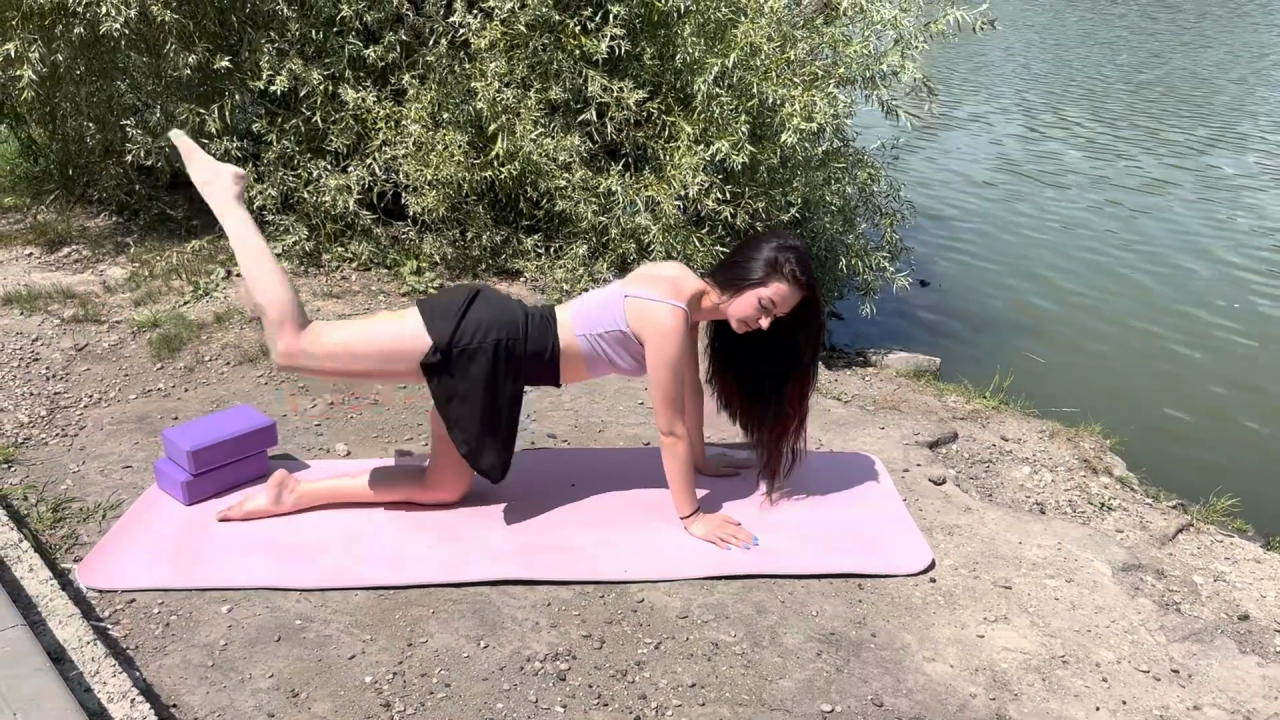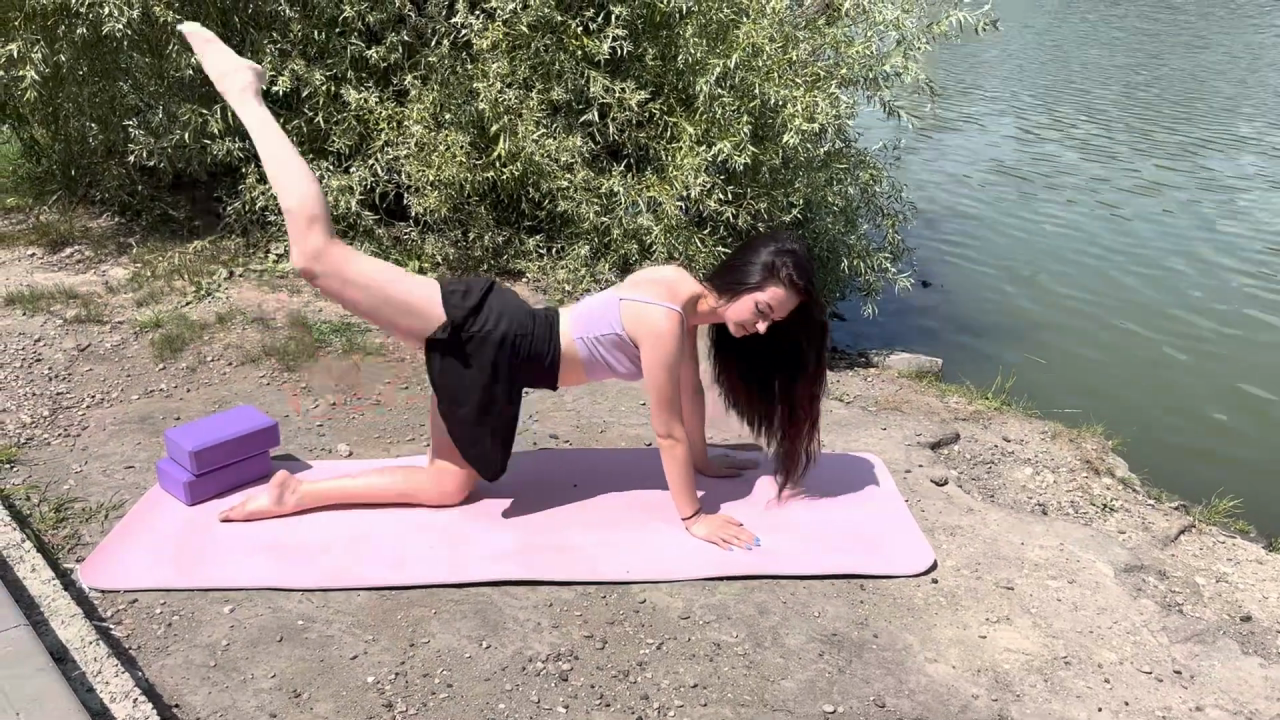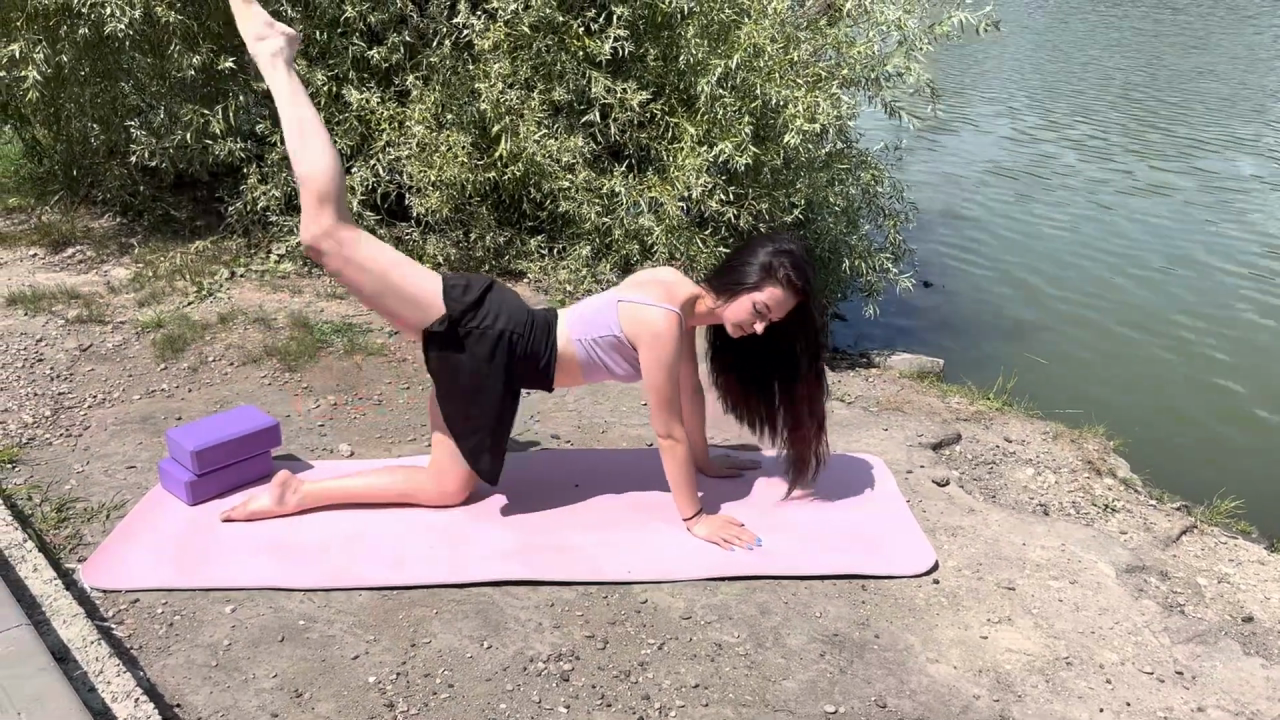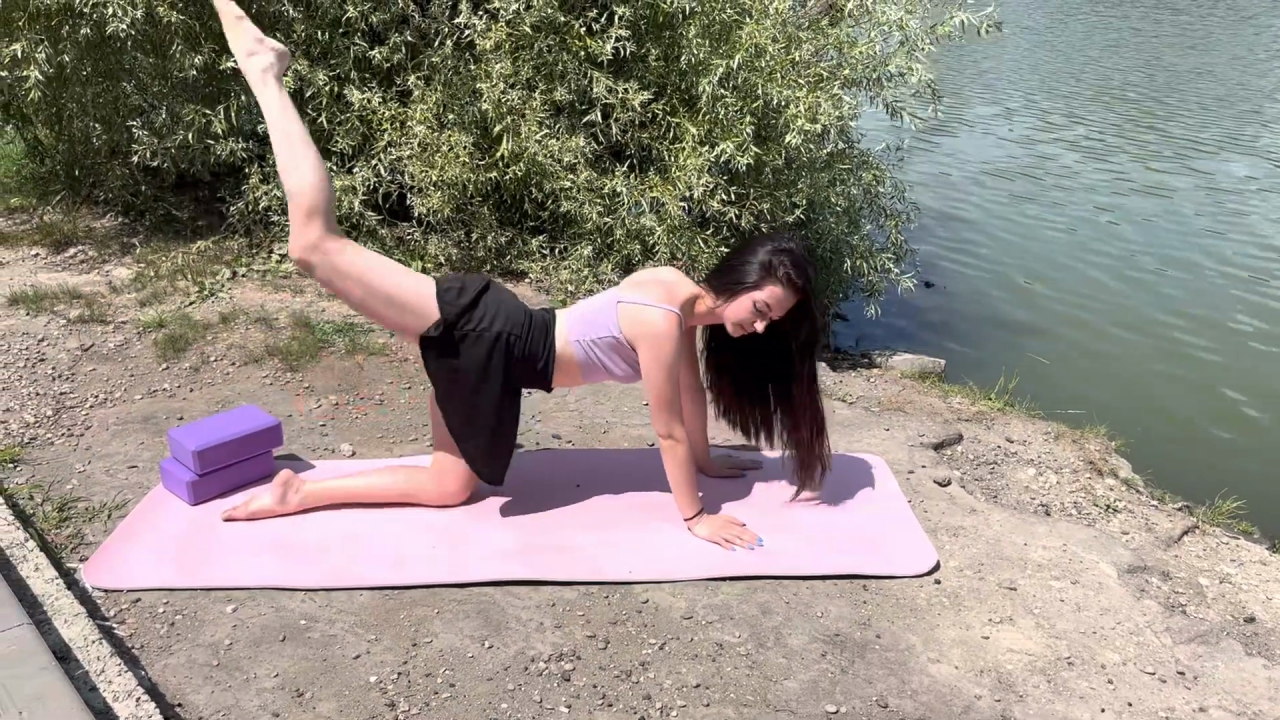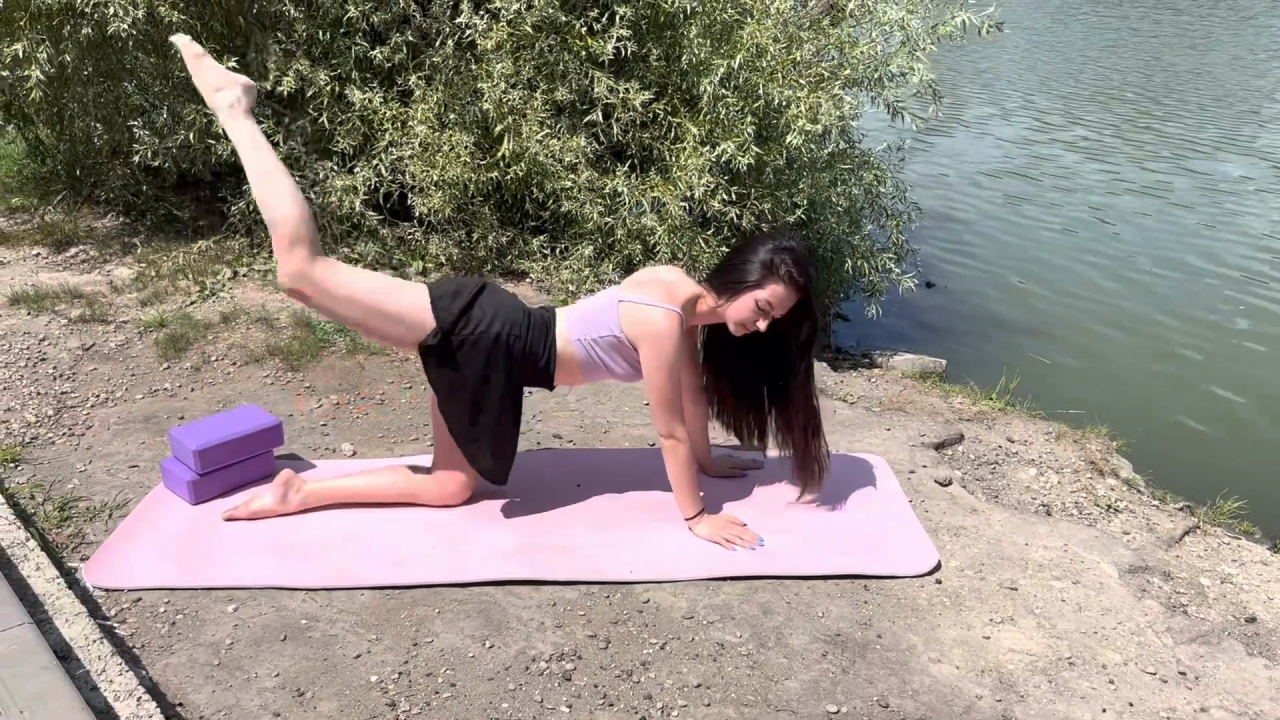
dt=0.1s
person 1, frame 1
left shoulder: (685, 288)
right shoulder: (671, 317)
left elbow: (685, 392)
right elbow: (671, 430)
left wrist: (699, 461)
right wrist: (689, 515)
left hip: (493, 338)
right hip: (478, 339)
left knee: (443, 486)
right knee: (294, 344)
left ankle: (293, 492)
right ankle: (224, 191)
person 1, frame 2
left shoulder: (682, 289)
right shoulder: (666, 319)
left elbow: (685, 401)
right elbow: (669, 430)
left wrist: (702, 463)
right wrist: (690, 514)
left hip: (492, 355)
right hip: (483, 336)
left knee: (446, 487)
right knee: (315, 251)
left ankle: (293, 494)
right ankle: (243, 89)
person 1, frame 3
left shoulder: (687, 293)
right shoulder: (663, 321)
left elbow: (687, 395)
right elbow: (669, 433)
left wrist: (709, 462)
right wrist: (693, 516)
left hip: (491, 354)
right hip: (481, 331)
left knee: (449, 488)
right knee: (325, 231)
left ankle: (298, 495)
right ankle: (275, 61)
person 1, frame 4
left shoulder: (691, 299)
right shoulder: (665, 321)
left elbow: (696, 397)
right elbow: (670, 433)
left wrist: (708, 459)
right wrist: (695, 515)
left hip: (489, 355)
right hip: (480, 330)
left knee: (452, 486)
right knee: (315, 244)
left ankle: (295, 495)
right ankle: (269, 82)
person 1, frame 5
left shoulder: (684, 292)
right shoulder: (665, 323)
left elbow: (692, 393)
right elbow: (670, 432)
left wrist: (706, 460)
right wrist: (695, 516)
left hip: (490, 362)
right hip: (480, 336)
left knee: (452, 488)
right knee: (301, 268)
left ankle: (296, 492)
right ankle: (233, 108)
